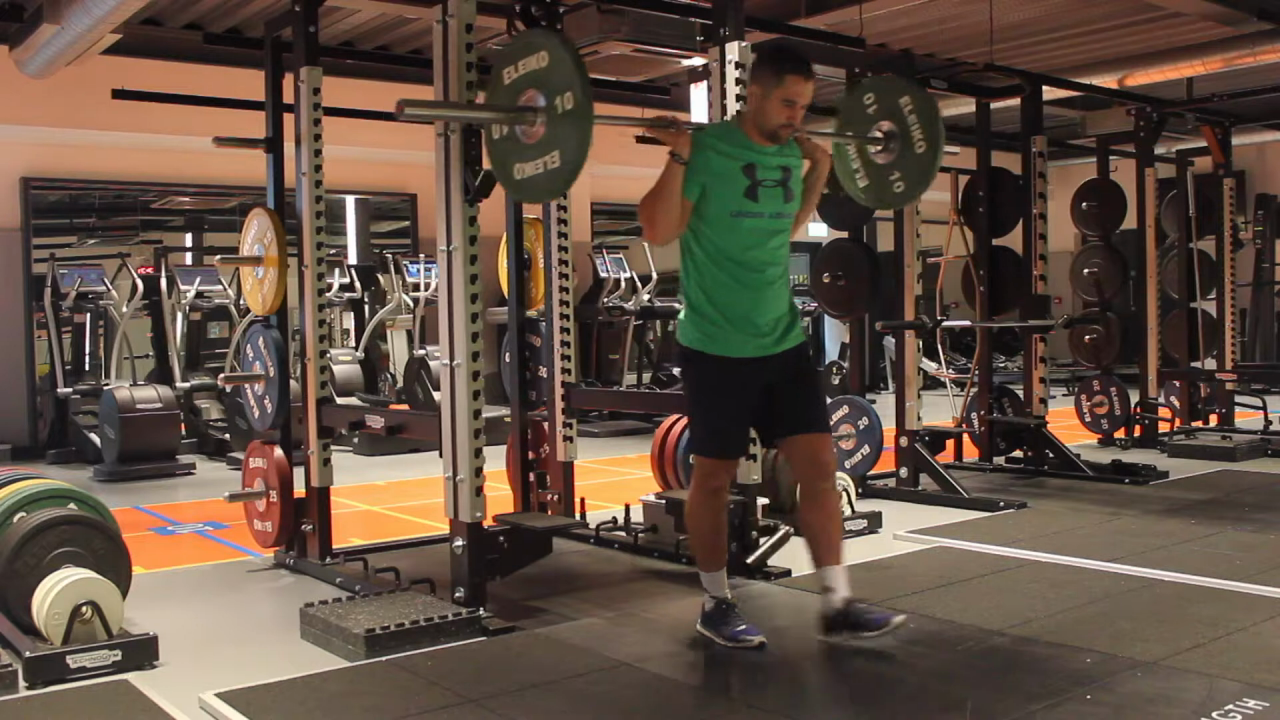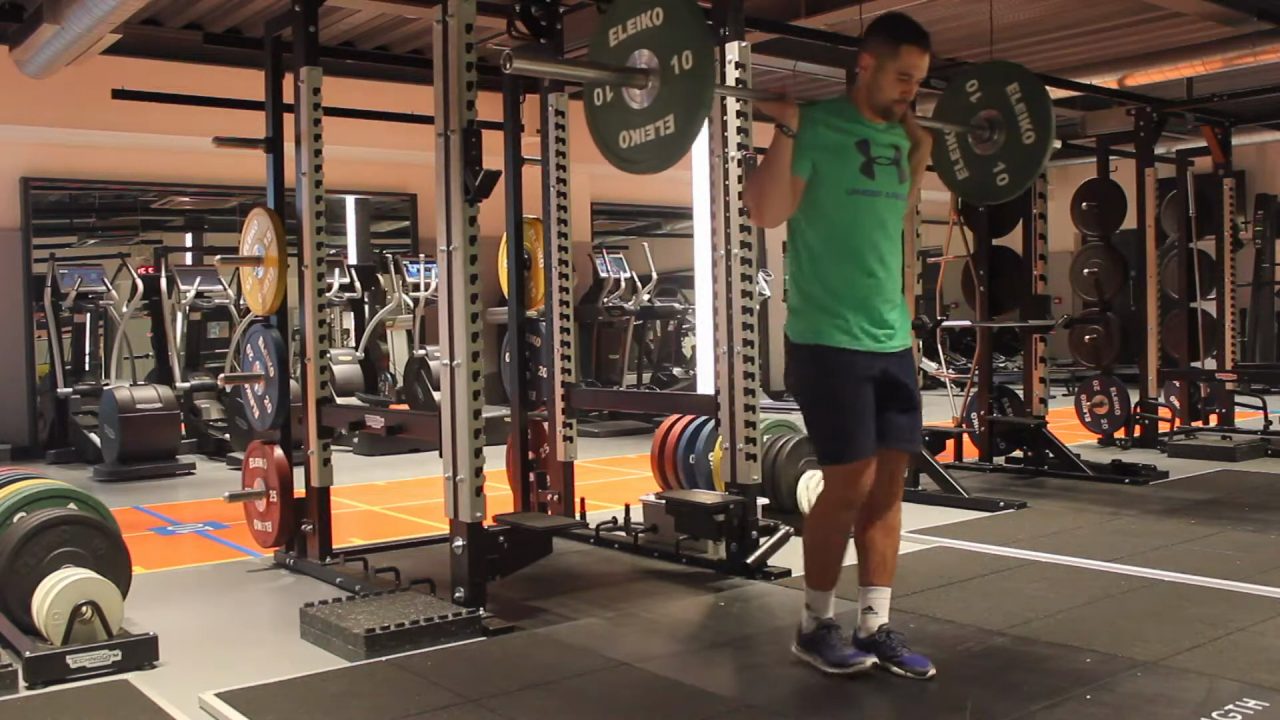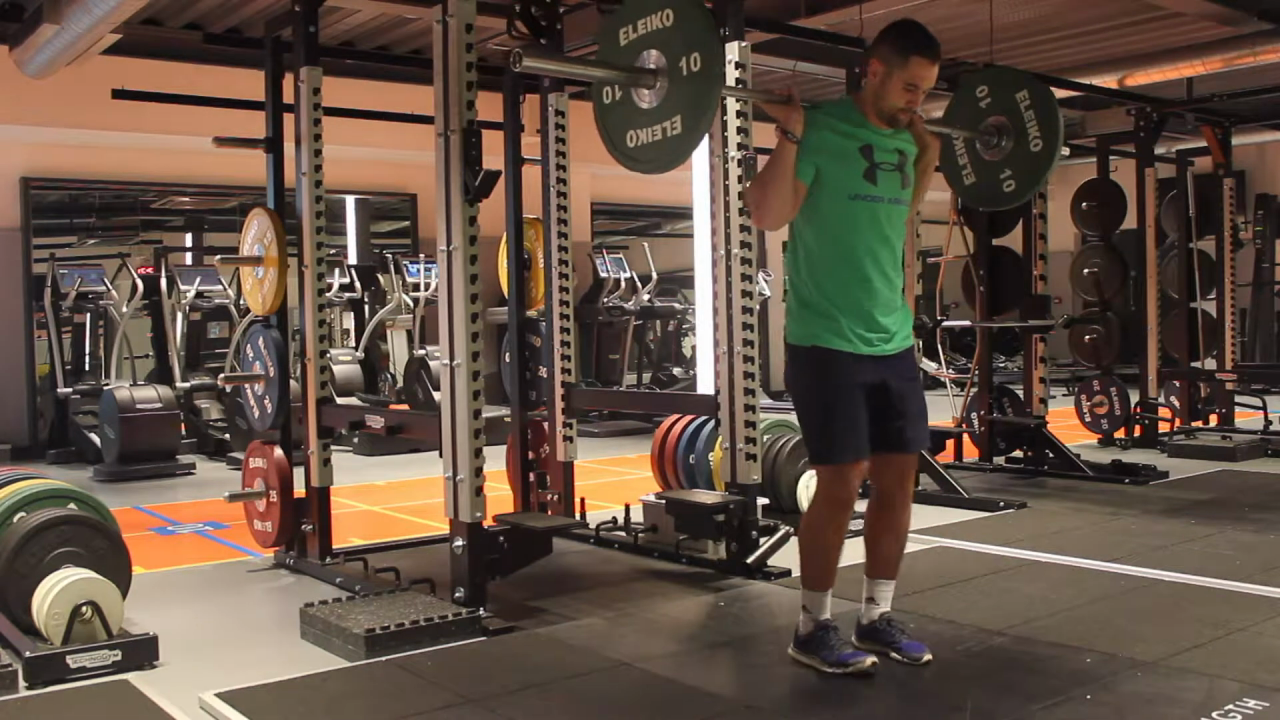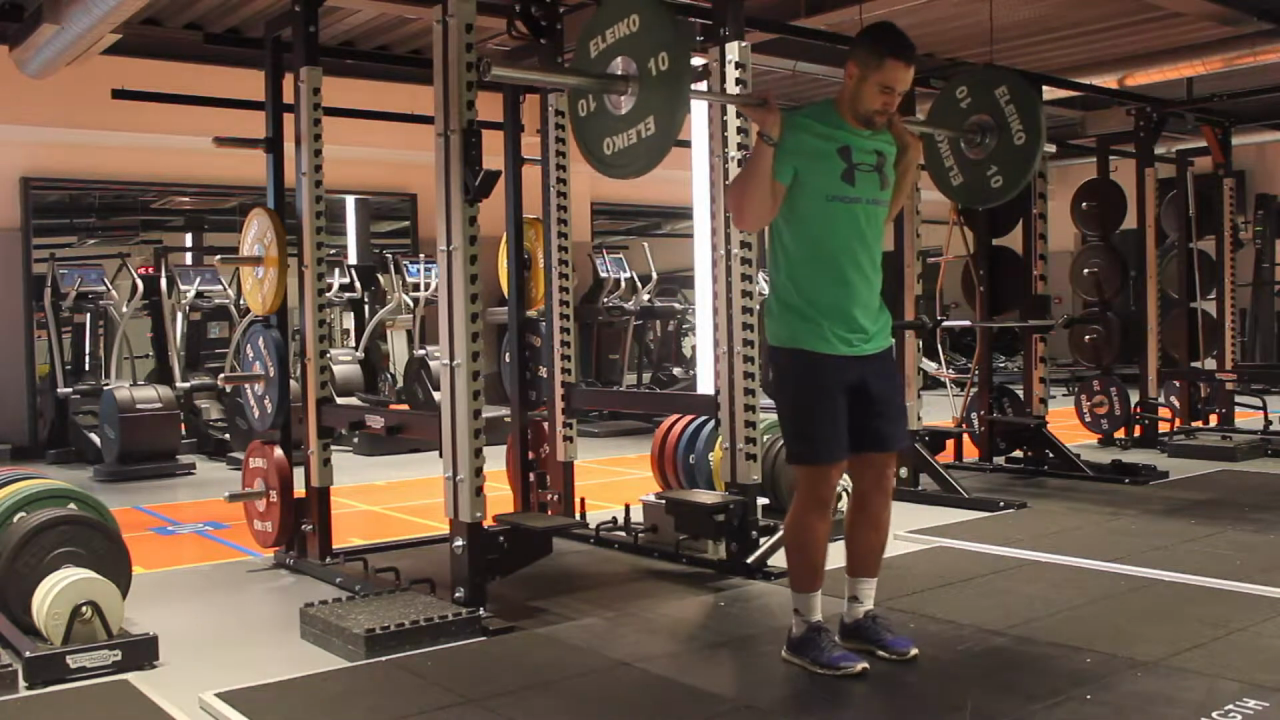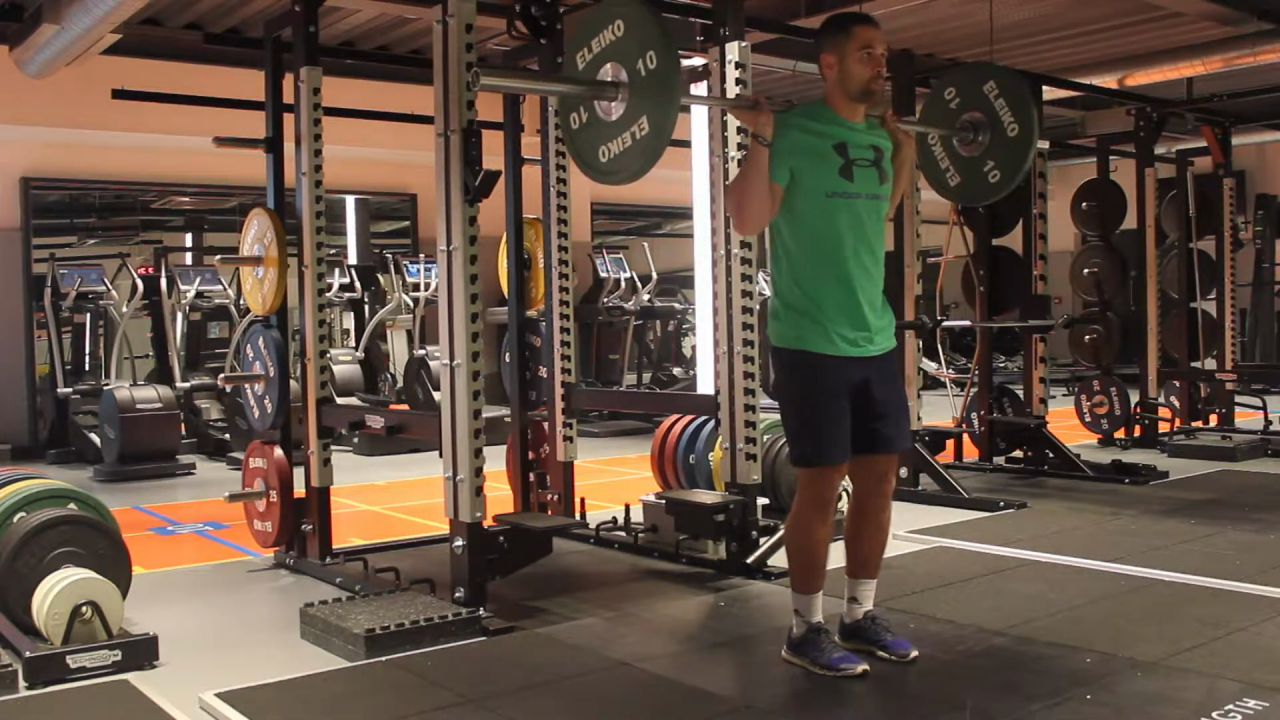
dt=0.7s
person 1, frame 1
left shoulder: (790, 155)
right shoulder: (709, 149)
right elbow: (658, 230)
left wrist: (820, 167)
right wrist: (679, 157)
left hip: (784, 342)
right hip: (717, 348)
left knee: (818, 464)
right knee: (715, 477)
left ankle: (838, 604)
right ankle: (717, 602)
person 1, frame 2
left shoulder: (896, 136)
right shoulder: (818, 128)
right elbow: (767, 211)
left wrist: (921, 149)
right wrist: (785, 129)
left hip: (891, 338)
right hip: (828, 339)
left knee: (888, 485)
right knee: (852, 482)
left ankle: (874, 627)
right ankle: (817, 625)
person 1, frame 3
left shoulder: (903, 141)
right shoulder: (822, 130)
right elbow: (769, 213)
left wrist: (928, 156)
right wrist: (790, 133)
left hip: (892, 340)
right hip: (826, 342)
left knee: (898, 481)
right knee: (841, 481)
left ankle: (876, 617)
right ankle: (814, 626)
person 1, frame 4
left shoulder: (883, 141)
right shoulder: (800, 132)
right elbow: (748, 216)
left wrist: (909, 156)
right wrist: (767, 135)
left hip: (872, 339)
right hip: (807, 343)
left knee: (878, 478)
right knee: (820, 482)
left ankle: (859, 614)
right ankle: (806, 628)
person 1, frame 5
left shoulder: (877, 139)
right shoulder: (794, 131)
right elbow: (748, 219)
left wrist: (905, 154)
right wrist: (760, 137)
left hip: (876, 340)
right hip: (813, 343)
left knee: (878, 480)
right knee: (821, 485)
left ankle: (860, 616)
right ankle: (806, 630)
